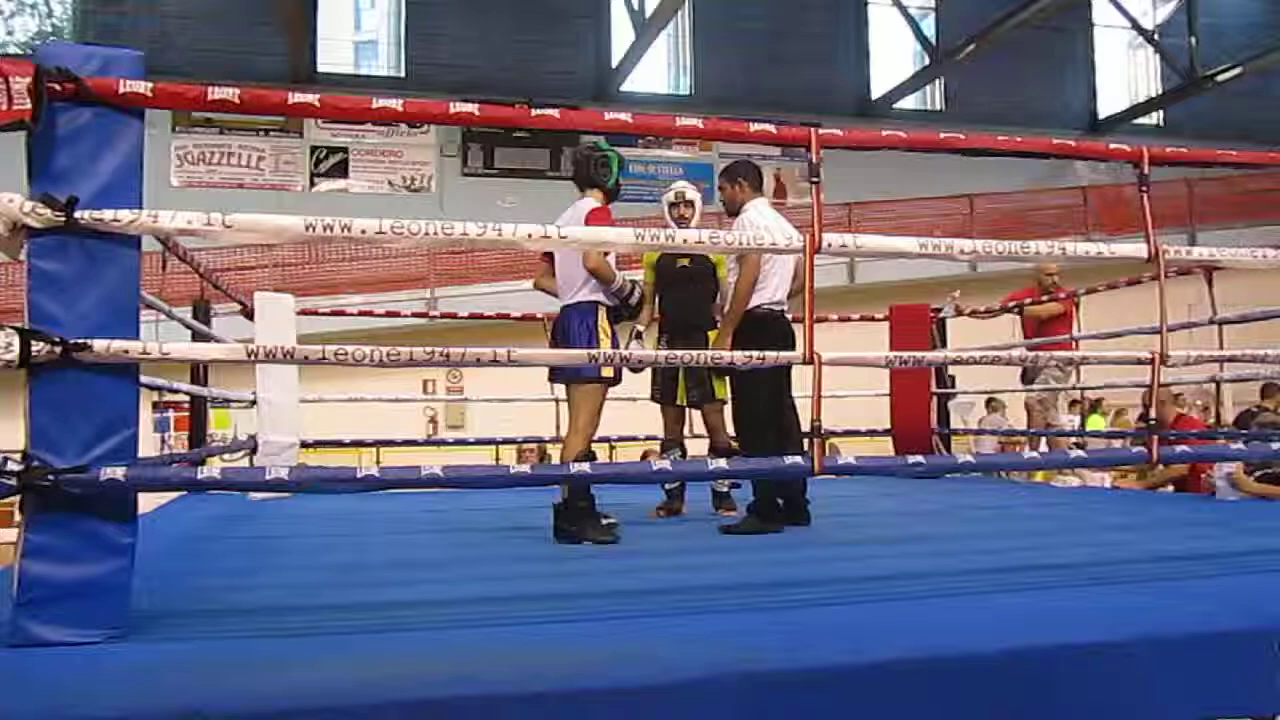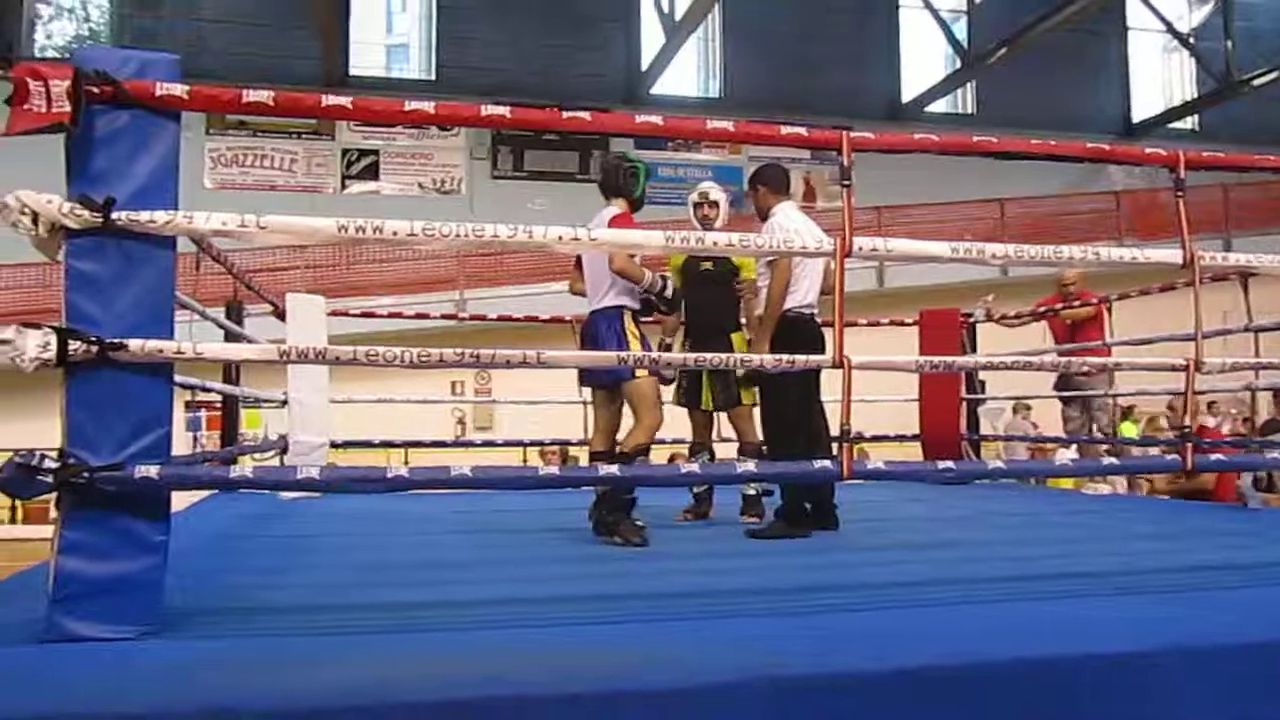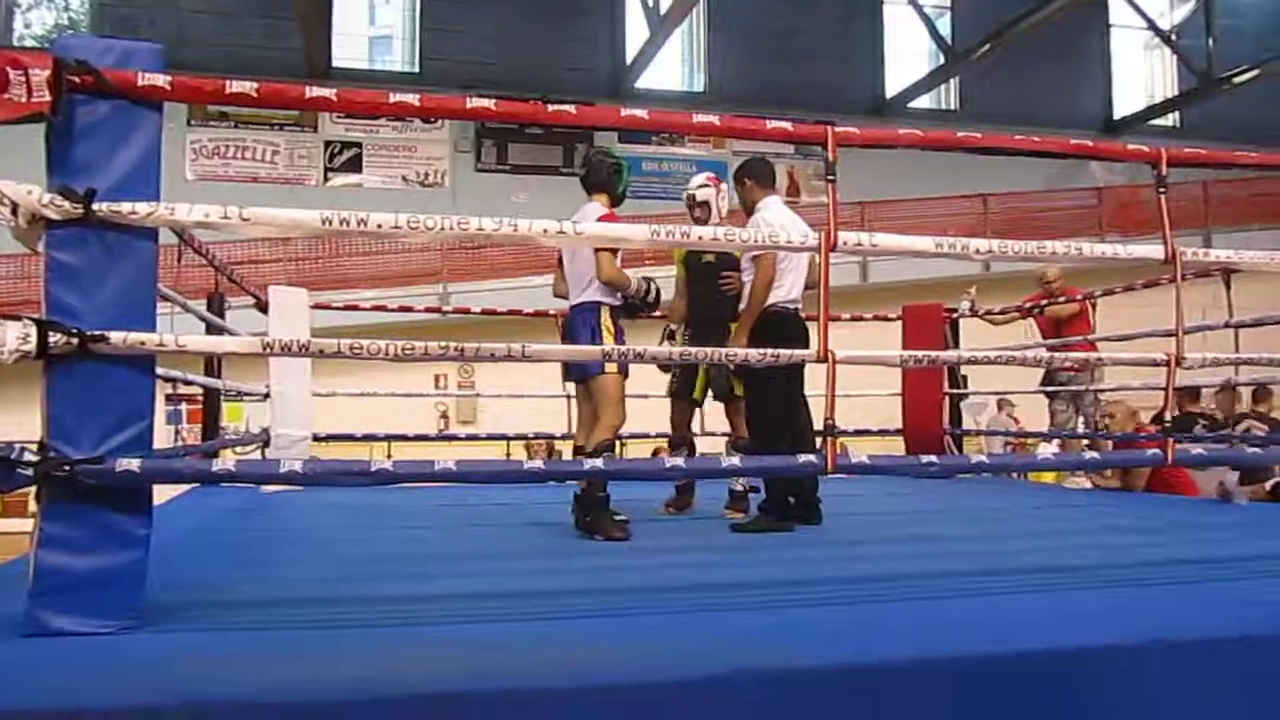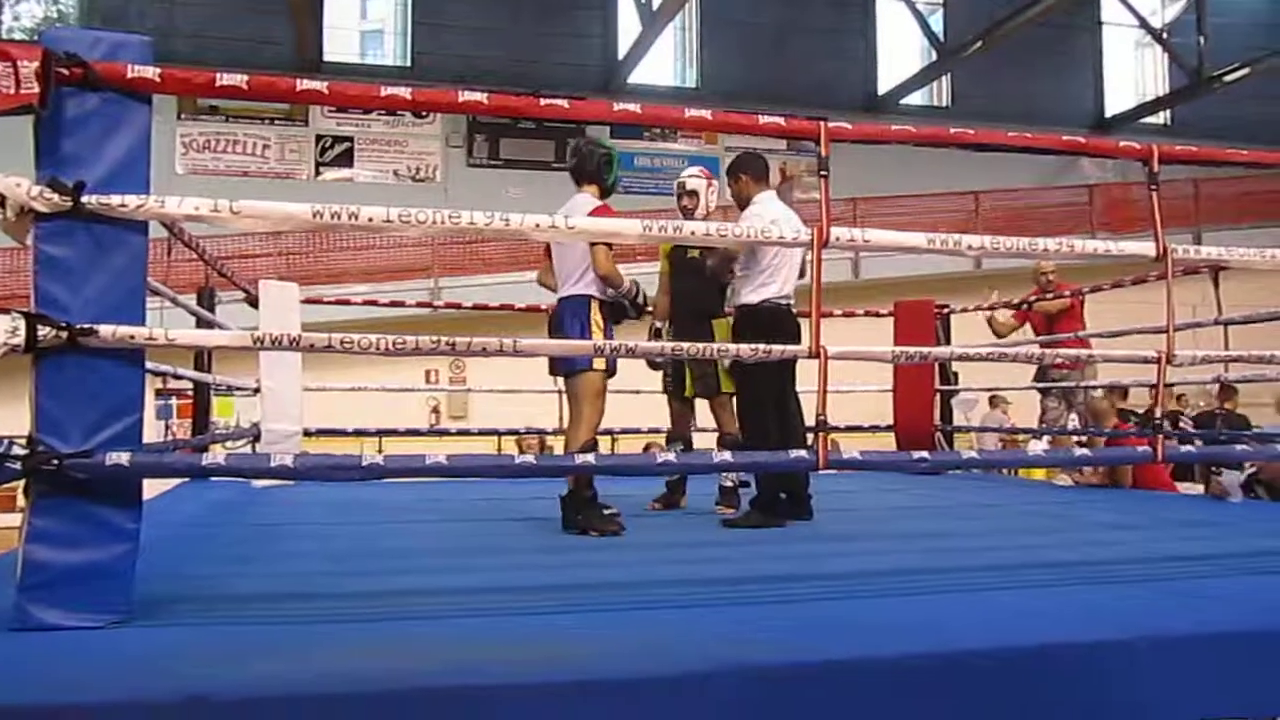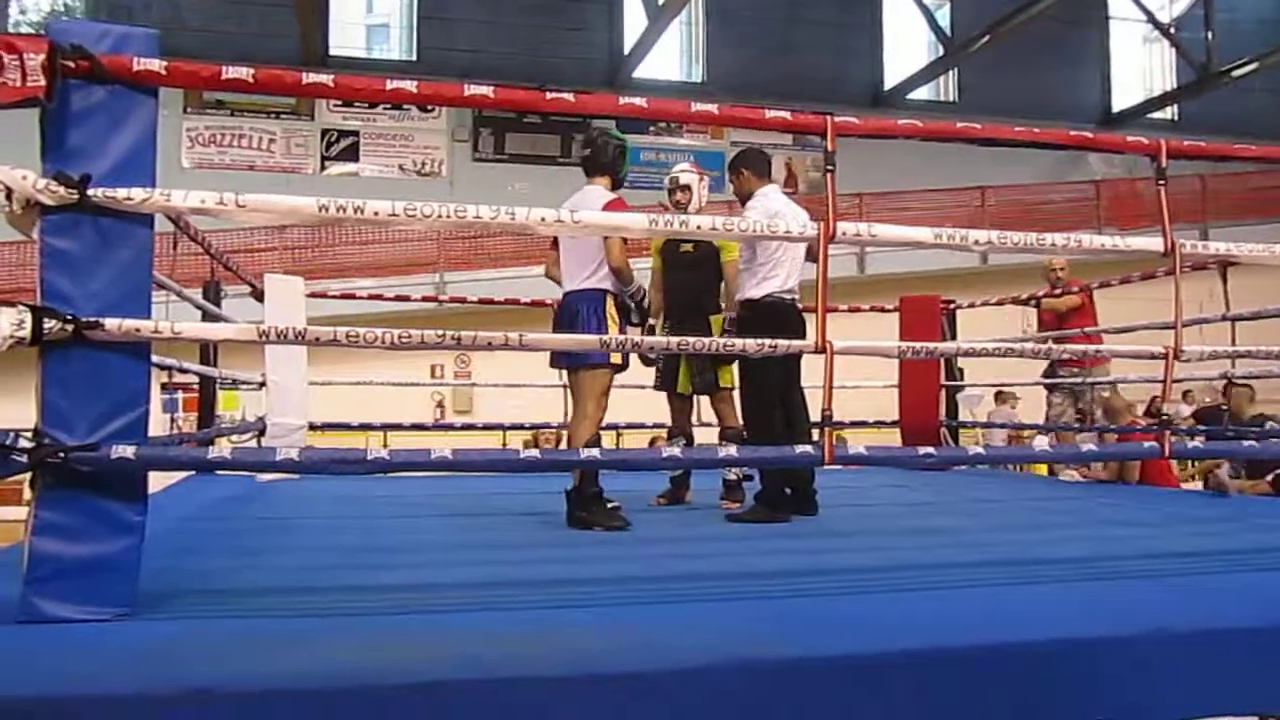
dt=0.5s
person 1, frame 1
left shoulder: (564, 218)
right shoulder: (597, 211)
left elbow: (542, 279)
right elbow: (593, 261)
right wrist: (624, 287)
left hip: (569, 318)
right hip: (590, 319)
left knee: (580, 423)
right knee: (584, 425)
left ankle: (579, 509)
right ankle: (571, 515)
person 1, frame 2
left shoulder: (595, 224)
right shoulder: (620, 217)
left elbow: (577, 283)
right elbow: (619, 263)
right wrist: (655, 284)
left hip: (596, 322)
right hip: (618, 323)
left knee: (605, 425)
right knee: (649, 418)
left ankle: (604, 508)
right ankle: (615, 505)
person 1, frame 3
left shoulder: (574, 222)
right shoulder: (605, 218)
left elbow: (559, 287)
right elbow: (607, 273)
right wrist: (639, 288)
left hip: (576, 319)
right hip: (596, 320)
left knee: (588, 421)
right knee: (611, 417)
left ankle: (587, 505)
right ankle: (592, 505)
person 1, frame 4
left shoulder: (563, 213)
right shoulder: (598, 210)
left elbow: (545, 276)
right elbow: (603, 268)
right wrist: (628, 291)
left hip: (564, 311)
right hip: (586, 312)
left knee: (579, 416)
right knee: (589, 415)
left ankle: (579, 501)
right ankle: (580, 504)
person 1, frame 5
left shoulder: (569, 206)
right shoulder: (611, 203)
left elbow: (552, 268)
right elbow: (617, 261)
right wrist: (636, 293)
left hip: (570, 306)
right hip: (598, 307)
left knee: (582, 410)
right knee: (591, 412)
left ankle: (584, 496)
right ankle: (584, 502)
person 2, frame 1
left shoulder: (749, 219)
right shoulder: (783, 223)
left elbow: (748, 276)
right elbow: (797, 281)
left wrist: (725, 332)
left hip: (755, 325)
right hip: (778, 324)
left knee: (755, 420)
right knee: (780, 416)
left ankle: (766, 510)
right ankle: (794, 505)
person 2, frame 2
left shoulder: (778, 222)
right shoulder: (810, 225)
left elbow: (781, 279)
left wrist: (763, 337)
left hip: (786, 329)
right hip: (808, 327)
left knee: (784, 424)
right knee: (809, 420)
left ankle: (793, 515)
right ankle: (821, 510)
person 2, frame 3
left shoulder: (763, 218)
right shoulder: (796, 221)
left elbow: (766, 276)
left wrist: (742, 332)
left hip: (769, 324)
right hip: (792, 322)
left knee: (767, 418)
right knee: (793, 414)
left ankle: (777, 509)
right ankle: (805, 504)
person 2, frame 4
left shoulder: (758, 211)
right shoulder: (790, 215)
left elbow: (734, 251)
left wrist: (715, 262)
left hip: (758, 319)
right hip: (783, 317)
left knee: (758, 412)
right knee: (784, 407)
left ankle: (768, 505)
right ankle: (796, 499)
person 2, frame 5
left shoulder: (762, 204)
right shoulder: (795, 210)
left hip: (761, 313)
right hip: (787, 312)
left knee: (762, 408)
right knee: (789, 402)
left ankle: (773, 500)
right ankle: (801, 494)
person 3, frame 1
left shoulder: (716, 250)
right shoulder: (656, 254)
right elbow: (648, 299)
right wrist: (638, 334)
left hip: (704, 341)
right hip: (669, 343)
left knee: (714, 419)
right knee: (672, 424)
left ankle: (722, 493)
right ankle: (674, 495)
person 3, frame 2
left shoulder: (740, 252)
right shoulder: (681, 255)
left elbow: (753, 300)
left wrist: (753, 341)
right wrist: (665, 345)
left hip: (729, 343)
right hip: (694, 345)
left knee: (742, 421)
right knee: (700, 427)
left ankle: (753, 499)
right ankle: (702, 499)
person 3, frame 3
right shoulder: (686, 247)
right wrist: (670, 334)
left hip: (729, 337)
right hip: (693, 337)
left knee: (738, 417)
right knee: (679, 417)
left ankle: (738, 495)
right ankle: (683, 490)
person 3, frame 4
right shoulder: (671, 242)
right wrist: (656, 331)
left hip: (713, 332)
right hip: (679, 333)
left knee: (723, 410)
right knee: (678, 417)
left ankle: (729, 490)
right ankle: (674, 489)
person 3, frame 5
left shoulder: (720, 233)
right shoulder: (663, 239)
left elbow: (733, 284)
right elbow: (657, 289)
right wrist: (648, 328)
left hip: (708, 327)
right hip: (673, 329)
left knee: (723, 404)
right knee: (678, 409)
left ankle: (733, 485)
right ankle: (679, 484)
person 4, frame 1
left shoulder: (1064, 296)
right shoulder: (1023, 296)
left elbow: (1043, 312)
left wrist: (1018, 308)
left hip: (1056, 361)
right hip: (1033, 363)
left knee: (1033, 400)
right knee: (1051, 422)
person 4, frame 2
left shoulder: (1091, 300)
right shoulder: (1050, 303)
left elbow: (1077, 314)
right elbow: (1017, 320)
left wrist: (1050, 313)
left hip: (1096, 372)
right hip: (1070, 375)
left knee: (1106, 426)
right knee: (1078, 431)
person 4, frame 3
left shoulder: (1076, 296)
right shoulder: (1035, 302)
left elbow: (1063, 314)
right elbow: (1001, 319)
left wrist: (1035, 310)
right wrist: (975, 309)
left hip: (1085, 370)
right hip: (1059, 373)
left knee: (1096, 424)
right knee: (1065, 426)
right ankle: (1076, 475)
person 4, frame 4
left shoulder: (1069, 292)
right shoulder: (1029, 301)
left elbow: (1051, 307)
right elbow: (1002, 331)
left wrist: (1022, 305)
right wrist: (991, 316)
left hip: (1080, 368)
right hip: (1051, 370)
right knee: (1054, 424)
person 4, frame 5
left shoulder: (1079, 290)
right shoulder: (1046, 301)
left elbow: (1062, 305)
right elbow: (1042, 335)
left wrist: (1031, 301)
left hip: (1092, 365)
right hip: (1062, 367)
left knee: (1099, 419)
right knee: (1058, 419)
